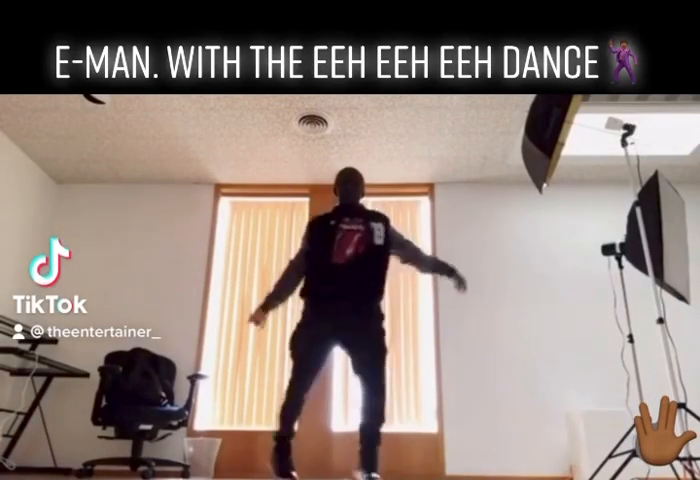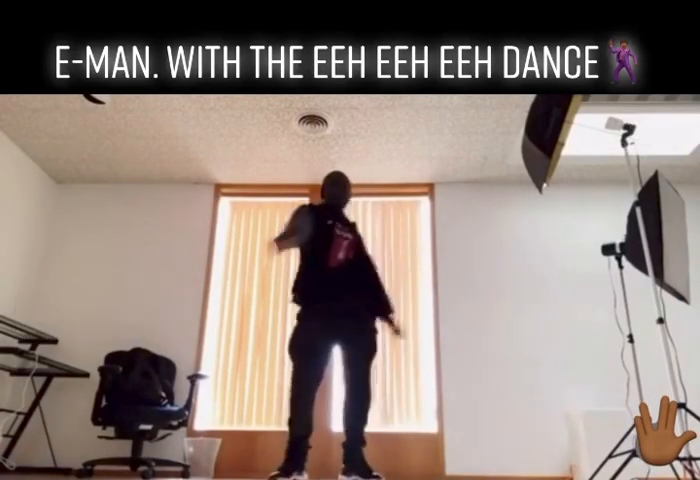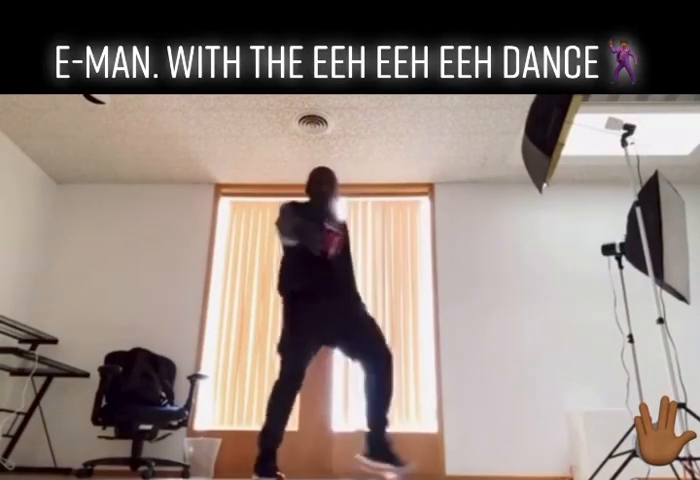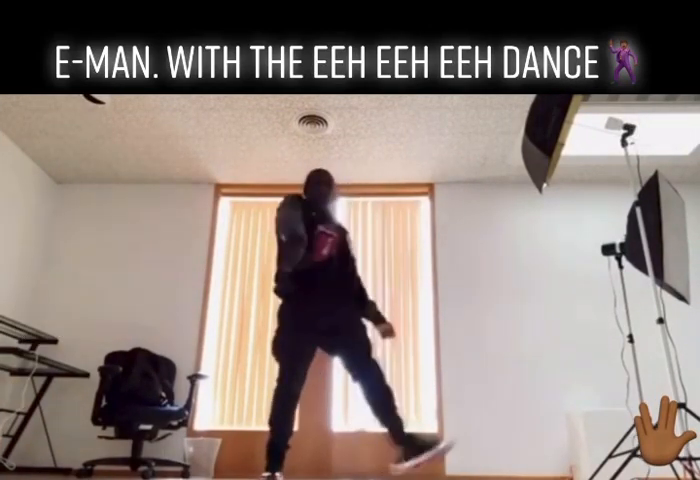
dt=0.4s
person 1, frame 1
left shoulder: (379, 223)
right shoulder: (320, 225)
left elbow: (409, 252)
right elbow: (300, 266)
left wrist: (444, 269)
right wrist: (268, 303)
left hip: (363, 312)
right hip: (321, 310)
left knee: (373, 381)
right knee: (301, 377)
right ankle: (282, 449)
person 1, frame 2
left shoulder: (352, 230)
right shoulder: (308, 215)
left elbow: (367, 275)
right elbow: (296, 232)
left wrist: (385, 312)
right wrist: (287, 238)
left hip: (354, 312)
right hip: (318, 310)
left knee: (359, 381)
right knee: (305, 378)
person 1, frame 3
left shoulder: (338, 225)
right shoulder: (294, 212)
right elbow: (289, 233)
left wrist: (358, 308)
right wrist: (308, 236)
left hip: (341, 305)
right hip: (306, 305)
left knee: (380, 361)
right knee: (291, 377)
left ankle: (377, 445)
person 1, frame 4
left shoulder: (339, 231)
right shoulder: (294, 209)
left elbow: (351, 279)
right elbow: (288, 227)
left wrist: (375, 316)
right wrist: (295, 245)
left hip: (339, 310)
right hip: (300, 308)
left knee: (368, 371)
right knee: (290, 381)
left ankle: (404, 442)
